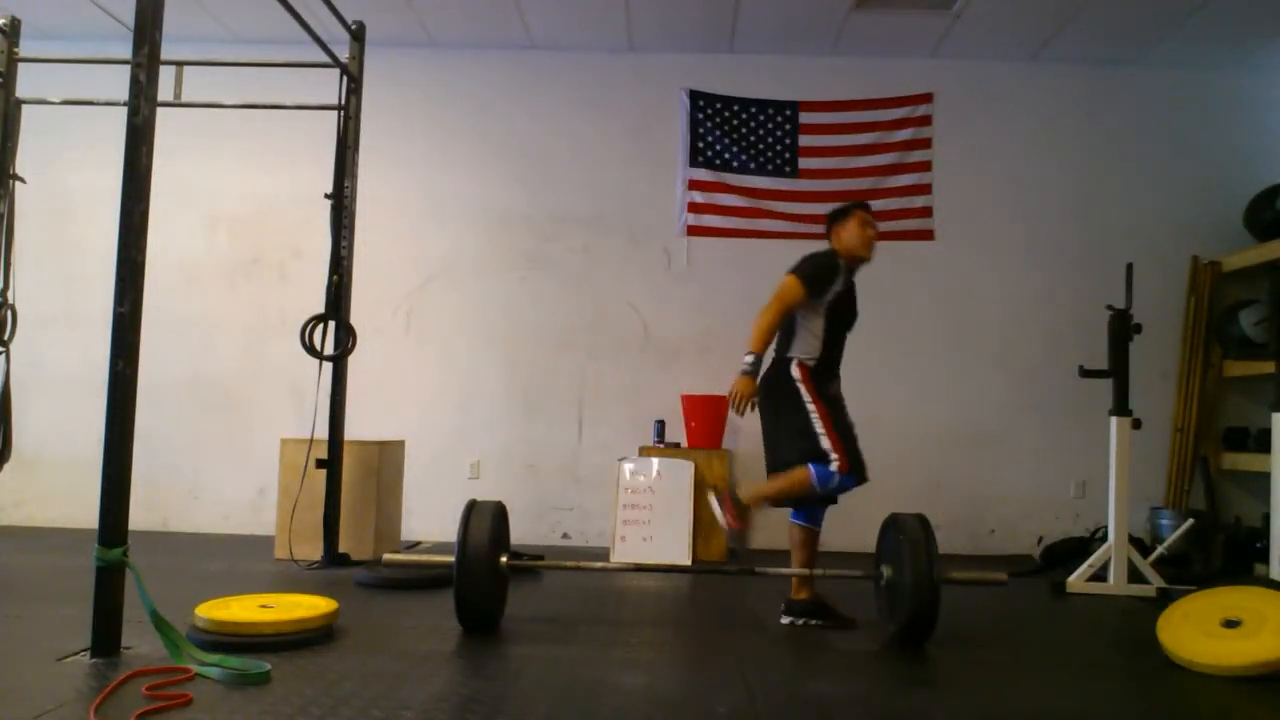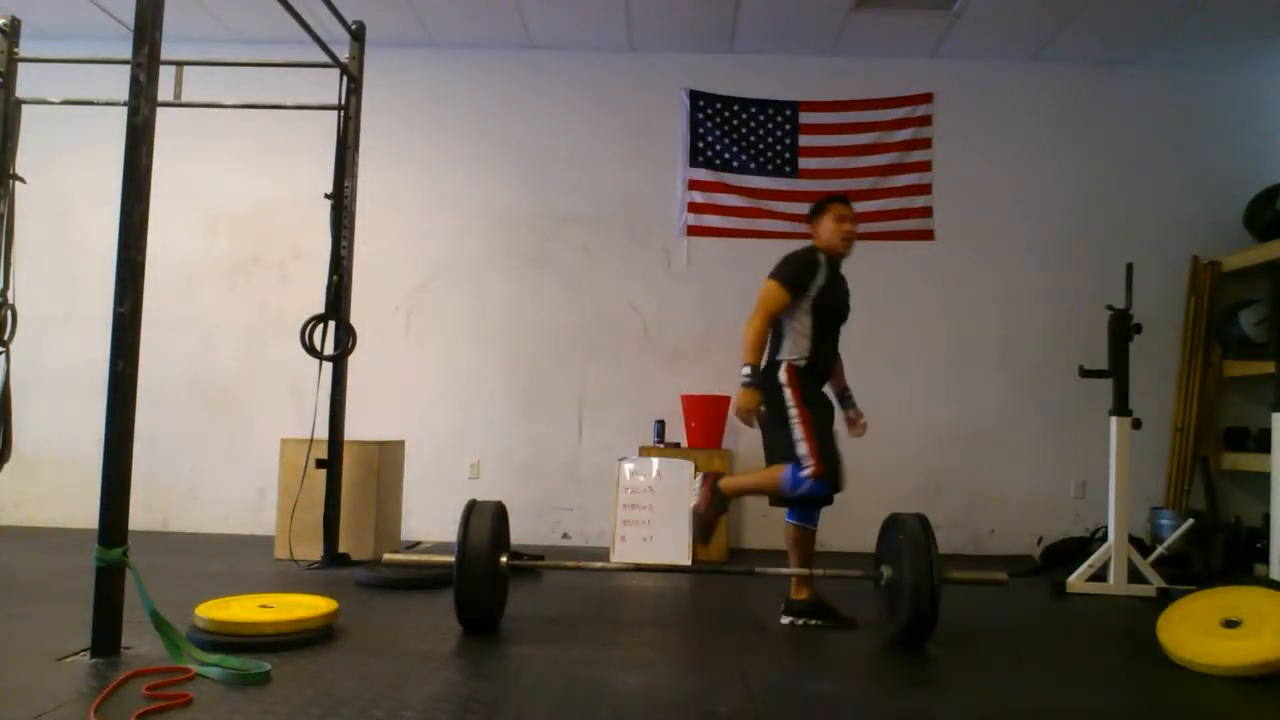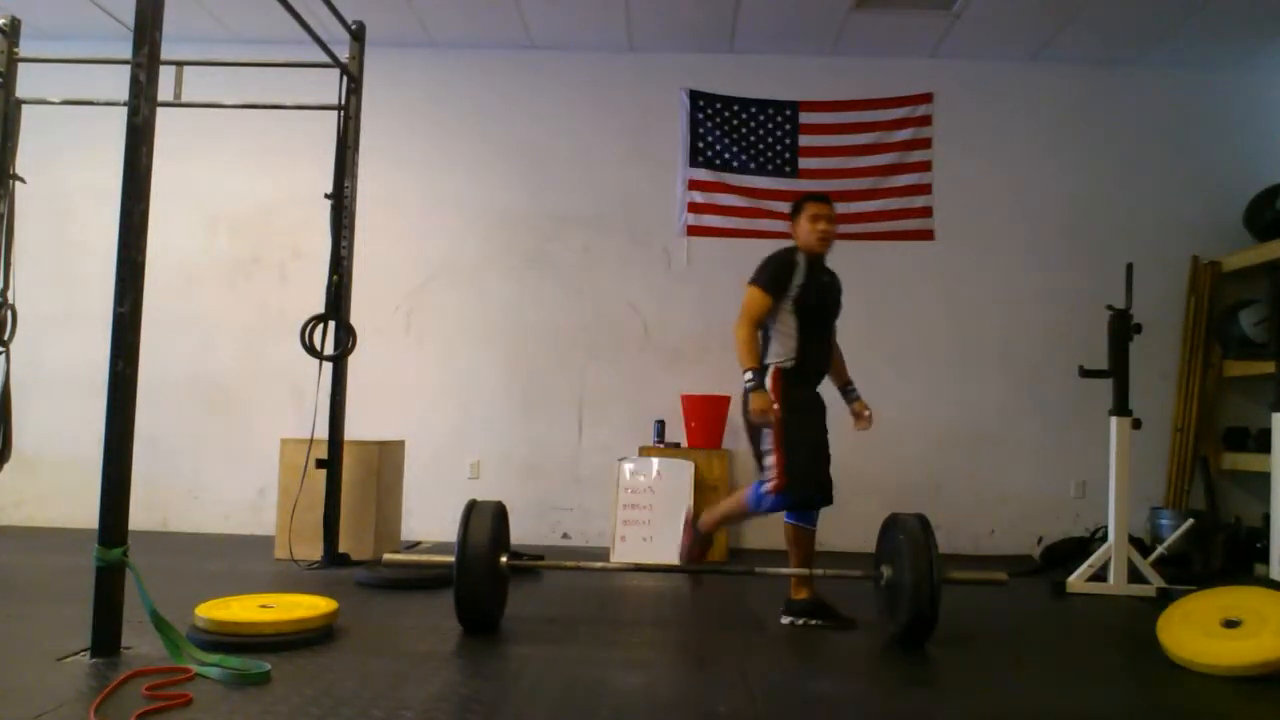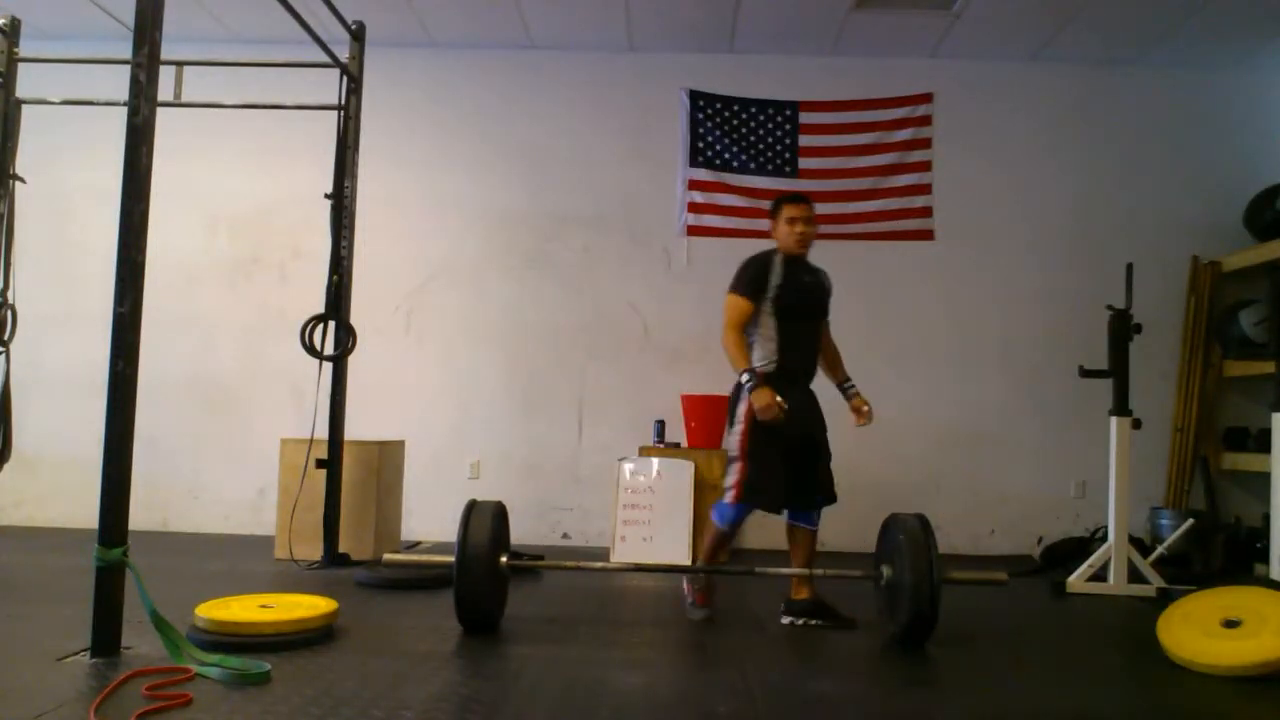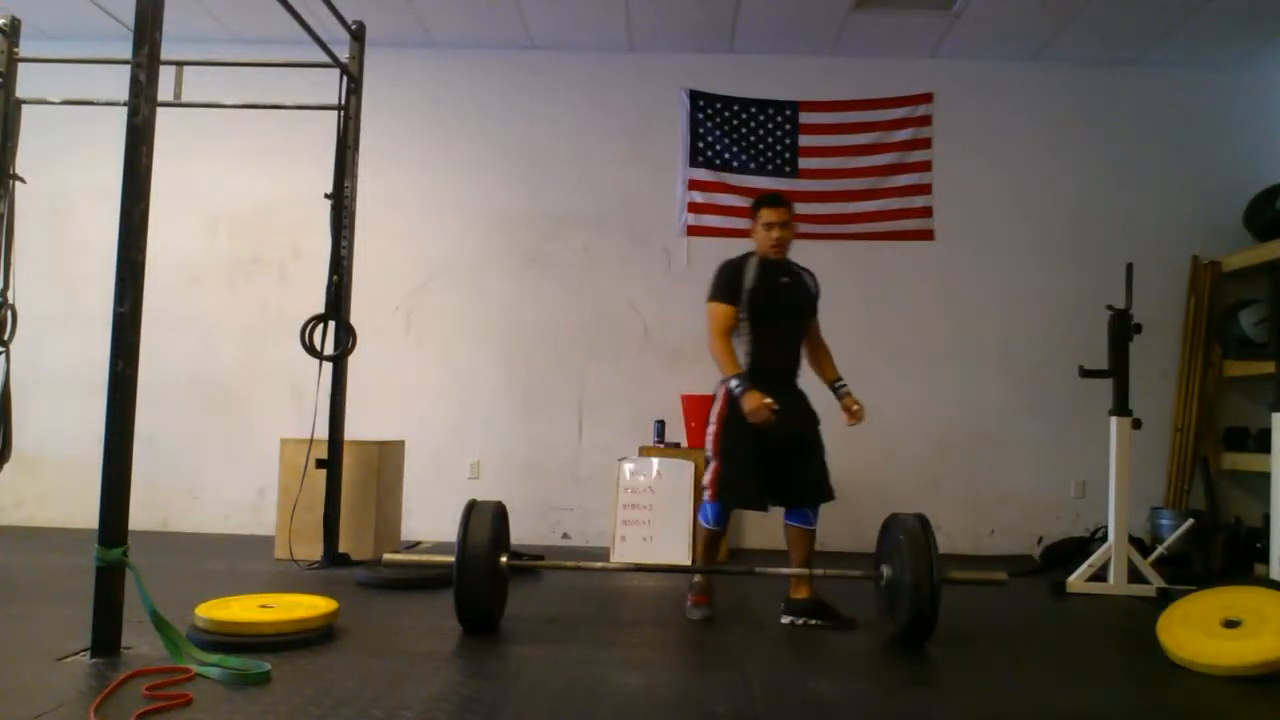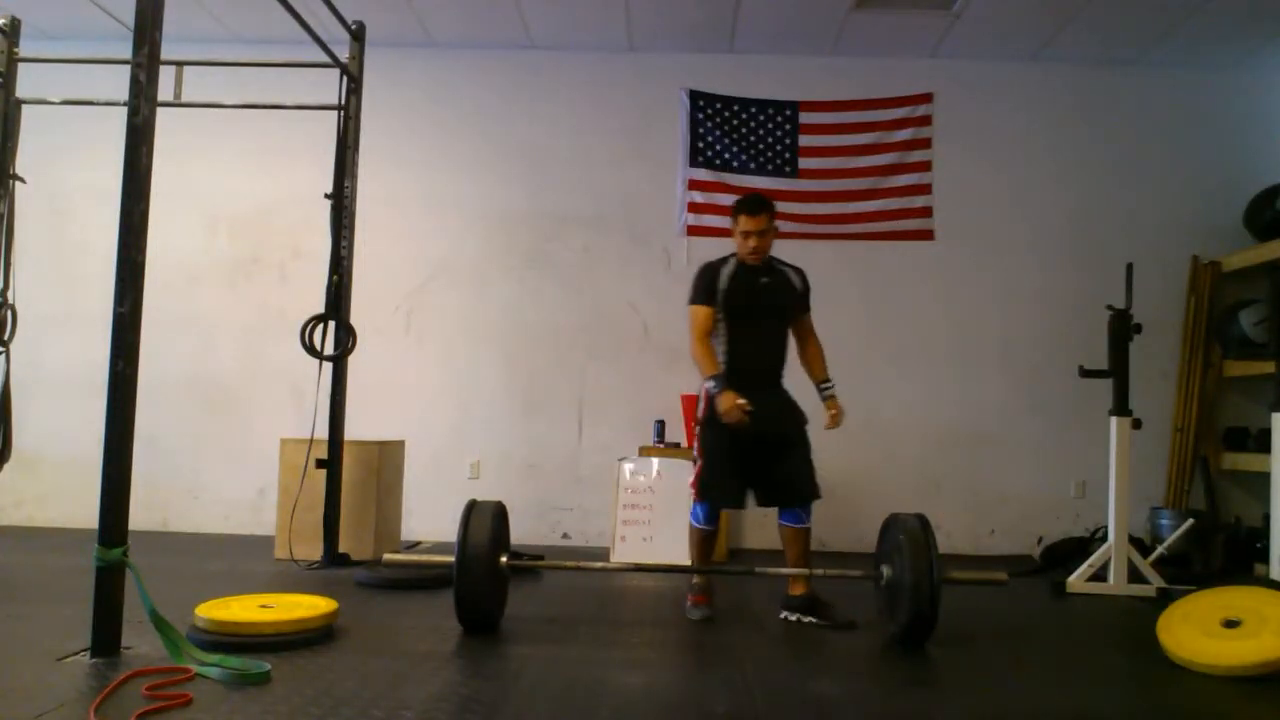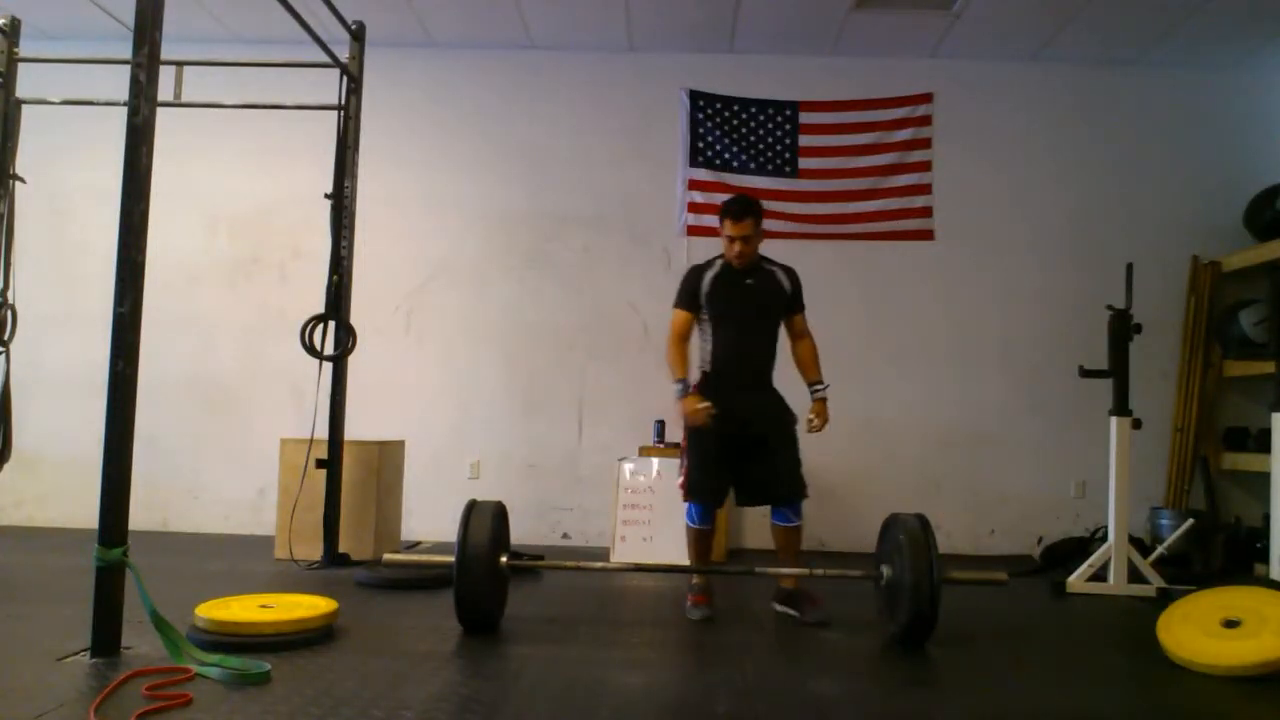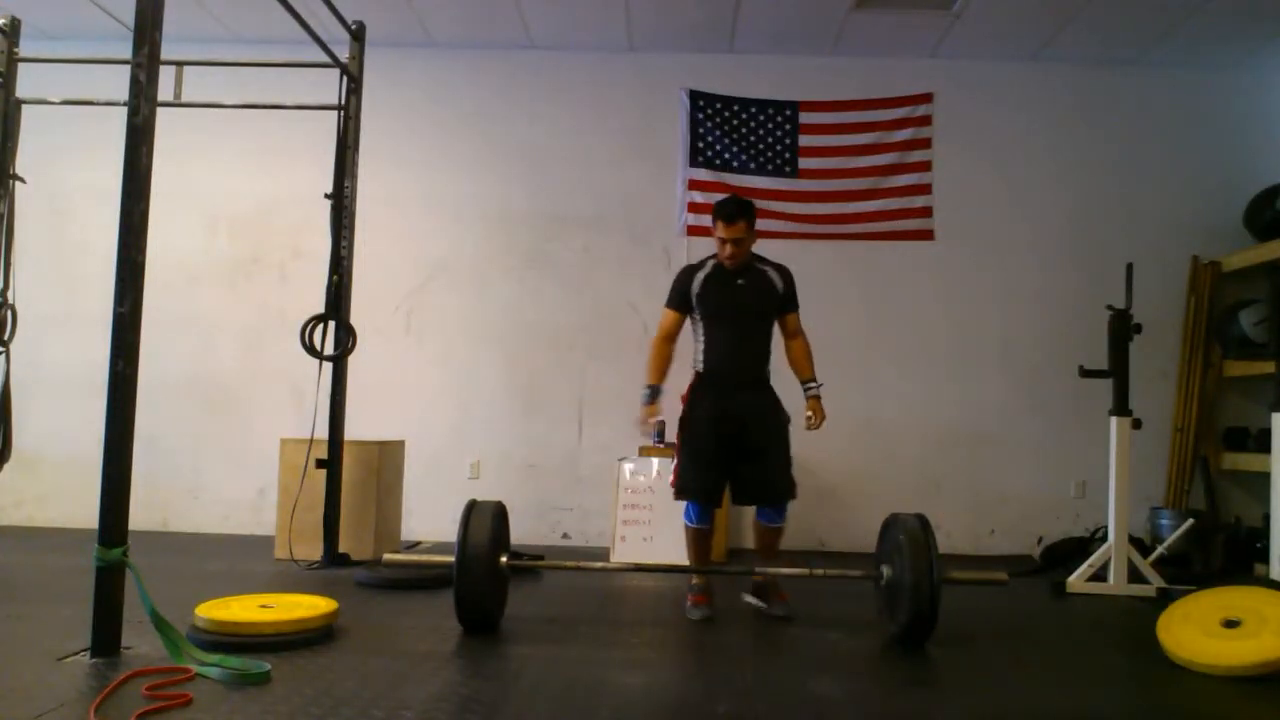
dt=0.1s
person 1, frame 1
left shoulder: (843, 282)
right shoulder: (825, 265)
right elbow: (774, 308)
left wrist: (836, 401)
right wrist: (749, 368)
left hip: (809, 386)
right hip: (795, 381)
left knee: (814, 492)
right knee: (840, 468)
left ankle: (801, 599)
right ankle: (739, 499)
person 1, frame 2
left shoulder: (836, 279)
right shoulder: (804, 263)
right elbow: (761, 317)
left wrist: (847, 401)
right wrist: (749, 382)
left hip: (805, 388)
right hip: (786, 384)
left knee: (806, 491)
right knee: (813, 474)
left ankle: (800, 598)
right ankle: (718, 490)
person 1, frame 3
left shoulder: (829, 281)
right shoulder: (781, 265)
right elbow: (746, 324)
left wrist: (852, 395)
right wrist: (754, 387)
left hip: (805, 396)
right hip: (775, 388)
left knee: (808, 497)
right knee: (782, 487)
left ankle: (801, 598)
right ankle: (703, 524)
person 1, frame 4
left shoulder: (818, 279)
right shoulder: (759, 268)
right elbow: (732, 329)
left wrist: (849, 390)
right wrist: (753, 385)
left hip: (799, 395)
right hip: (766, 392)
left knee: (809, 498)
right knee: (744, 494)
left ankle: (801, 598)
right ankle: (700, 574)
person 1, frame 5
left shoulder: (805, 280)
right shoulder: (734, 272)
left elbow: (812, 341)
right elbow: (718, 336)
left wrist: (841, 390)
right wrist: (743, 389)
left hip: (788, 397)
right hip: (743, 398)
left knee: (806, 496)
right knee: (723, 495)
left ankle: (802, 599)
right ankle: (700, 584)
person 1, frame 6
left shoulder: (793, 278)
right shoulder: (715, 274)
left elbow: (806, 339)
right elbow: (699, 337)
left wrist: (827, 392)
right wrist: (719, 390)
left hip: (773, 397)
right hip: (727, 397)
left knee: (796, 496)
right knee: (709, 495)
left ankle: (799, 595)
right ankle: (699, 584)
person 1, frame 7
left shoulder: (783, 278)
right shoulder: (701, 276)
left elbow: (801, 338)
right elbow: (679, 337)
left wrist: (818, 393)
right wrist: (685, 393)
left hip: (763, 399)
right hip: (714, 396)
left knee: (787, 494)
right knee: (702, 496)
left ankle: (790, 589)
right ankle: (700, 585)
person 1, frame 8
left shoulder: (777, 277)
right shoulder: (693, 277)
left elbow: (793, 336)
right elbow: (665, 337)
left wrist: (812, 391)
right wrist: (651, 395)
left hip: (760, 398)
right hip: (708, 397)
left knee: (775, 494)
right knee: (699, 496)
left ankle: (763, 582)
right ankle: (700, 585)
